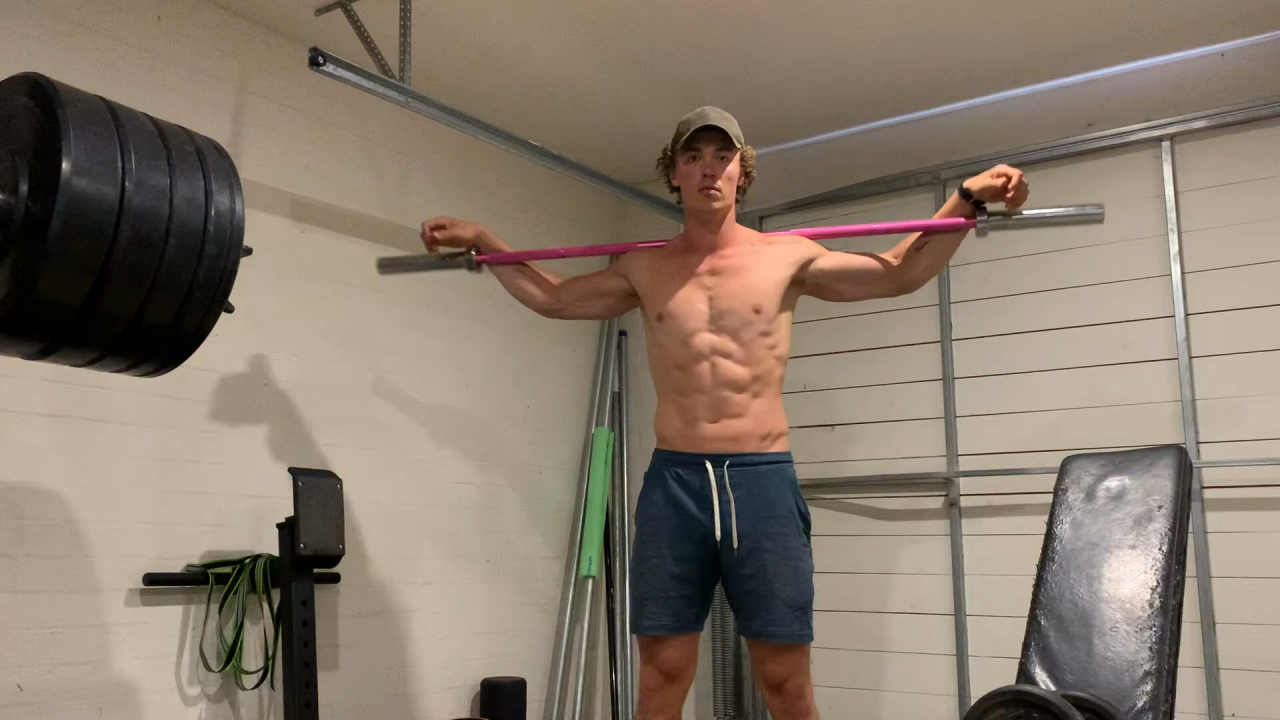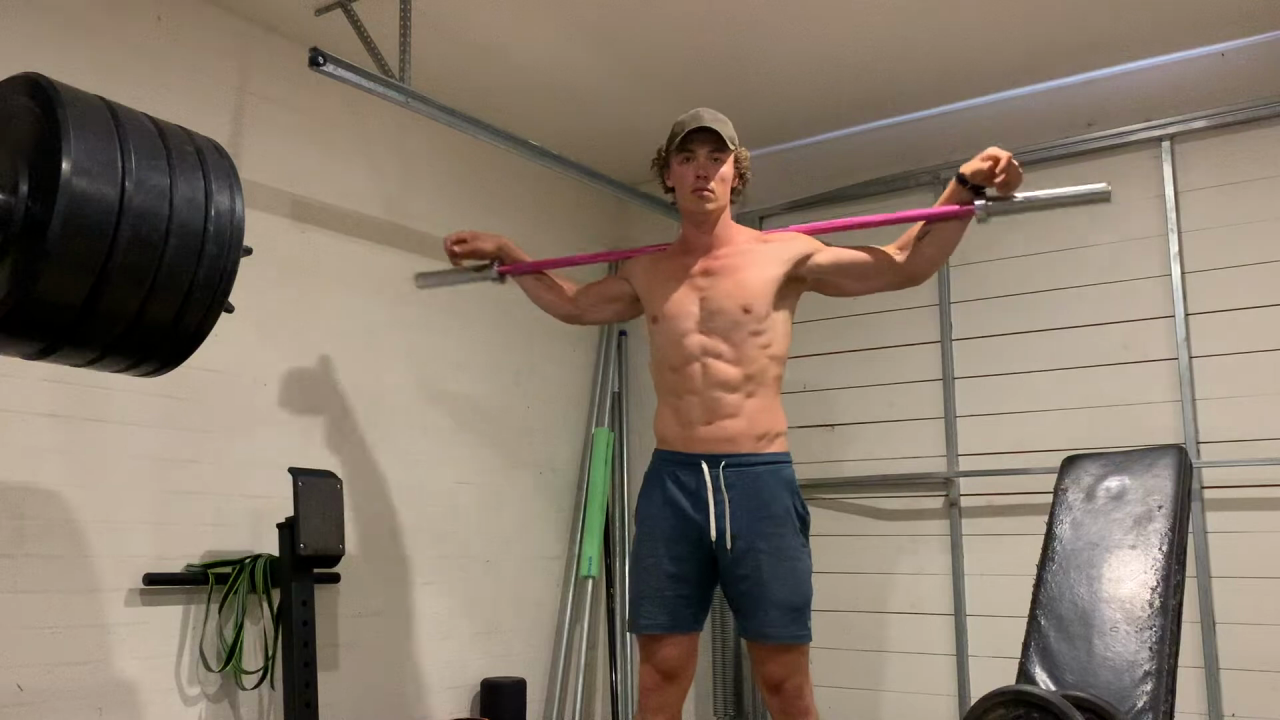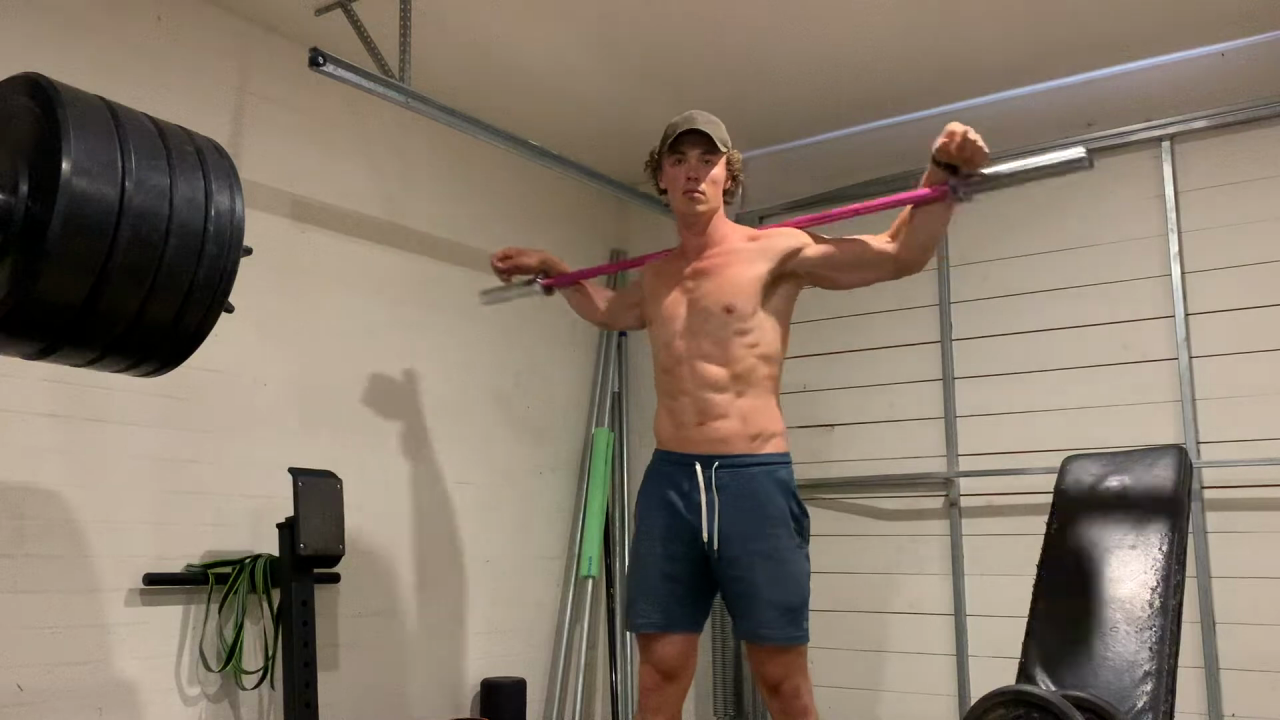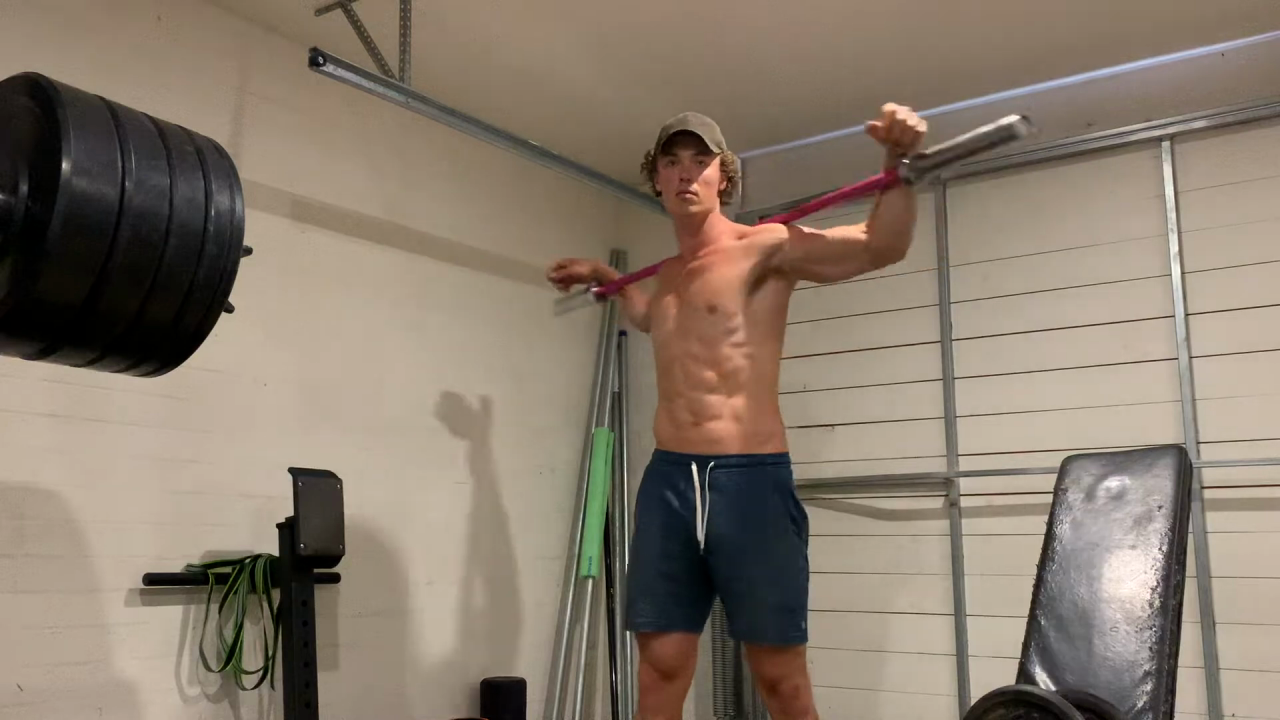
dt=0.1s
person 1, frame 1
left shoulder: (785, 255)
right shoulder: (645, 268)
left elbow: (903, 272)
right elbow: (554, 296)
left wrist: (966, 200)
right wrist: (484, 243)
left hip: (762, 481)
right hip: (674, 482)
right knee: (664, 667)
person 1, frame 2
left shoulder: (783, 253)
right shoulder: (647, 271)
left elbow: (908, 265)
right elbow: (574, 305)
left wrist: (963, 188)
right wrist: (509, 254)
left hip: (760, 481)
right hip: (672, 482)
right knee: (663, 666)
person 1, frame 3
left shoulder: (776, 250)
right shoulder: (655, 273)
left elbow: (901, 254)
right elbow: (612, 313)
left wrist: (944, 170)
right wrist: (550, 269)
left hip: (755, 482)
right hip: (671, 481)
right knee: (661, 668)
person 1, frame 4
left shoulder: (765, 248)
right shoulder: (667, 275)
left elbow: (881, 246)
left wrist: (901, 158)
right wrist: (610, 281)
left hip: (753, 482)
right hip: (668, 481)
right knee: (660, 668)
